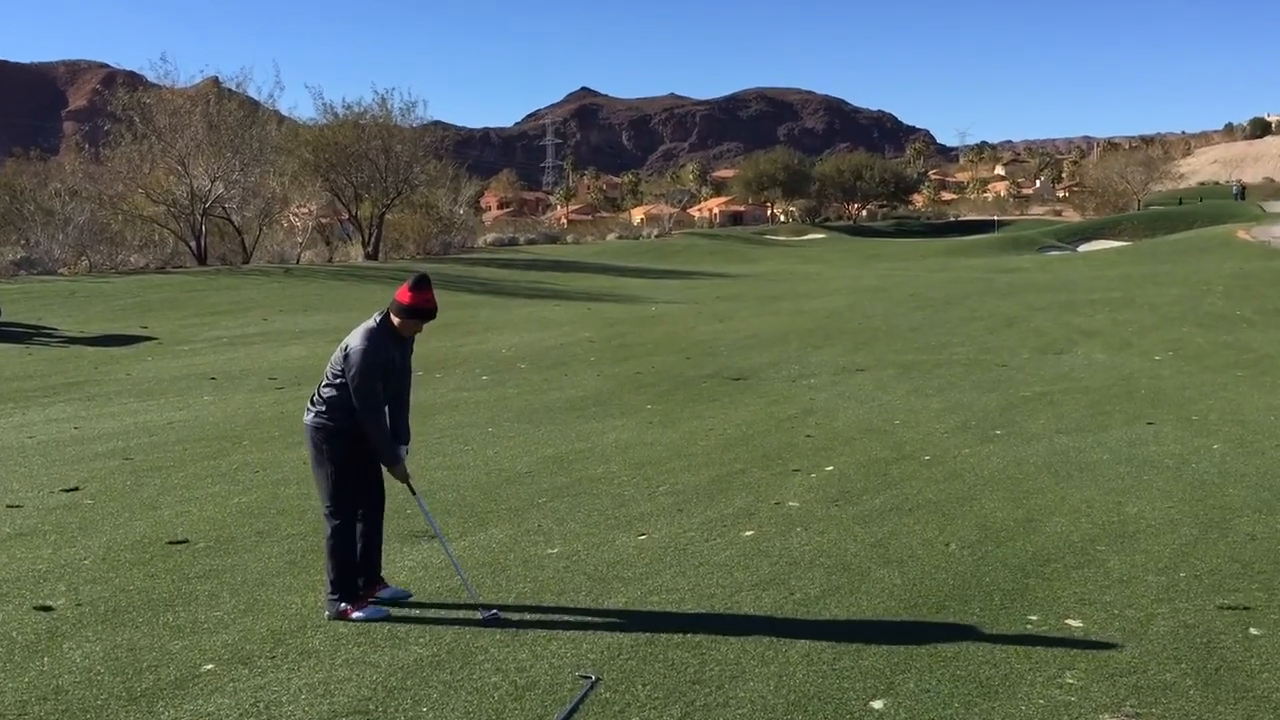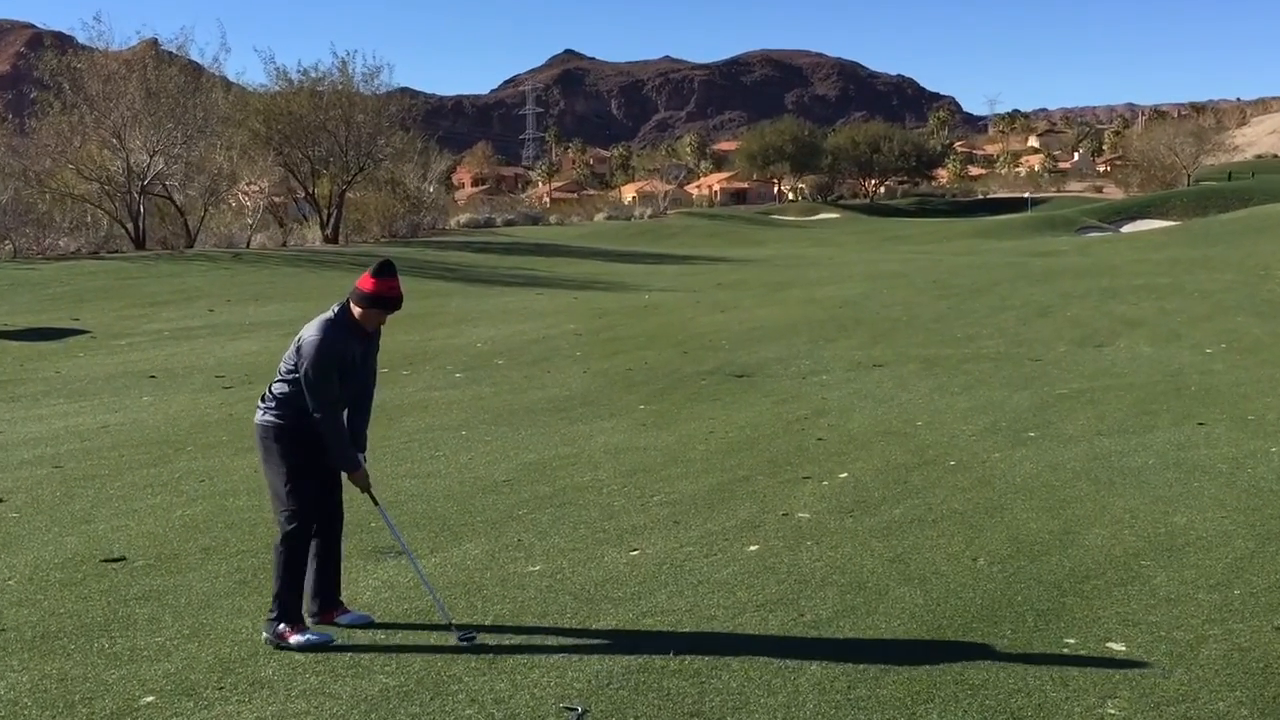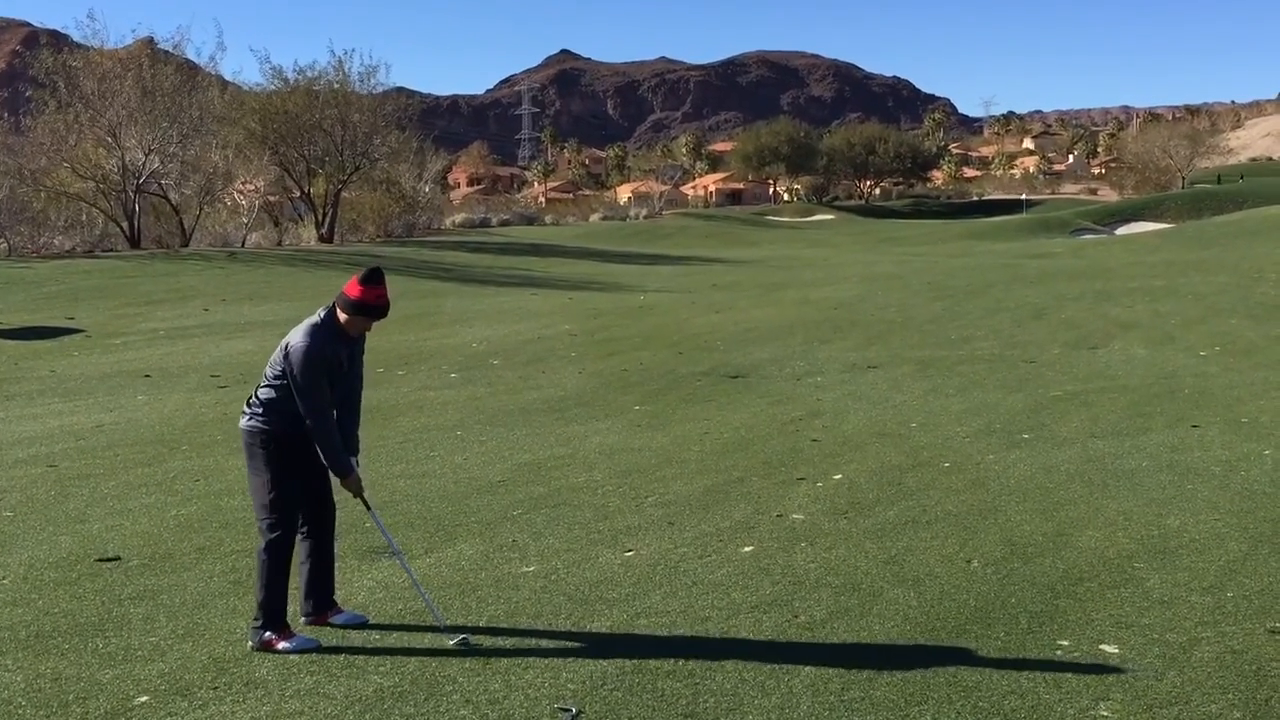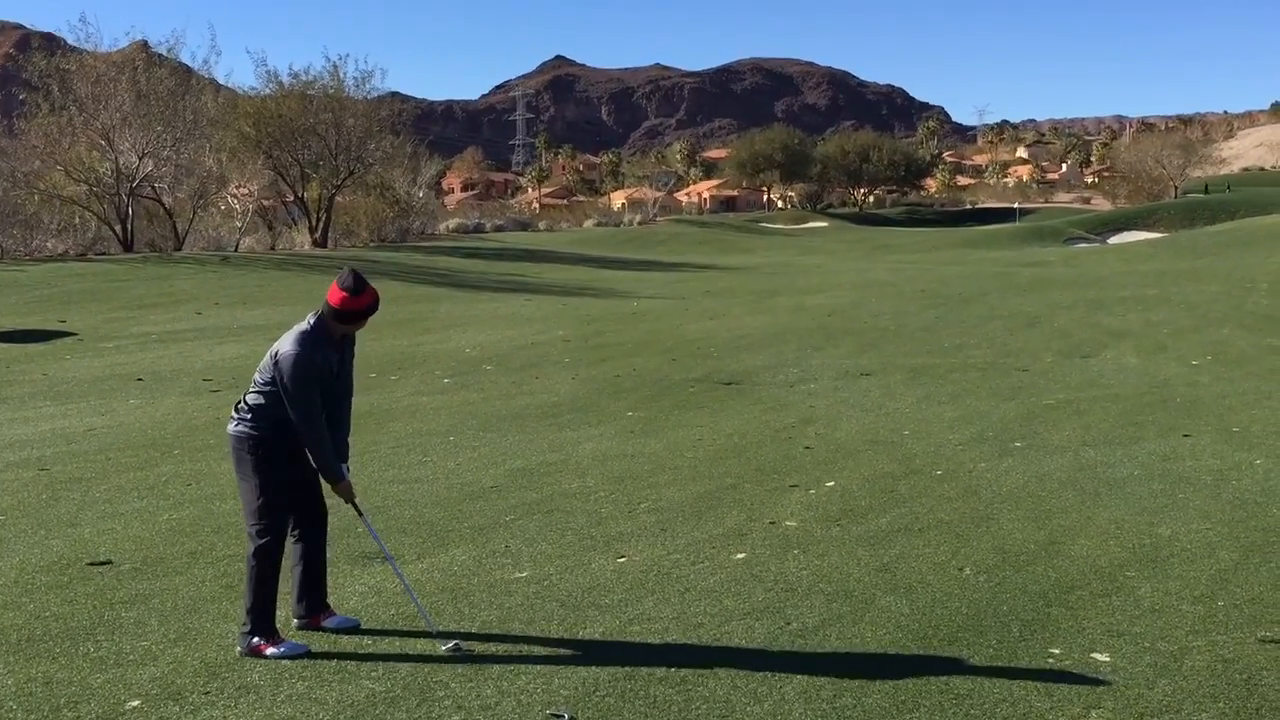
dt=0.5s
person 1, frame 1
left shoulder: (401, 338)
right shoulder: (366, 346)
left elbow: (399, 393)
right elbow: (371, 410)
left wrist: (400, 446)
right wrist: (392, 460)
left hip: (355, 428)
right hip: (330, 429)
left knee: (373, 503)
right knee: (343, 513)
left ankle: (369, 582)
right ankle: (341, 599)
person 1, frame 2
left shoulder: (368, 332)
right shoulder: (321, 339)
left elbow: (361, 394)
right elbow: (324, 410)
left wrist: (356, 452)
right wrist: (350, 465)
left hip: (314, 429)
right hip: (283, 428)
left knee: (329, 516)
right knee: (298, 520)
left ankle: (326, 604)
right ankle: (282, 621)
person 1, frame 3
left shoulder: (351, 335)
right shoulder: (307, 344)
left elbow: (348, 398)
right elbow: (318, 415)
left wrist: (350, 457)
right wrist: (343, 470)
left hip: (299, 433)
right hip: (268, 434)
left knee: (320, 515)
right knee: (280, 528)
left ankle: (319, 606)
right ankle: (268, 628)
person 1, frame 4
left shoulder: (342, 339)
right shoulder: (297, 351)
left elbow: (339, 402)
right elbow: (310, 422)
left wrist: (340, 463)
right wrist: (335, 476)
left hip: (288, 436)
right hip: (257, 440)
left knee: (312, 518)
right knee: (269, 533)
left ankle: (311, 609)
right ankle: (256, 634)
